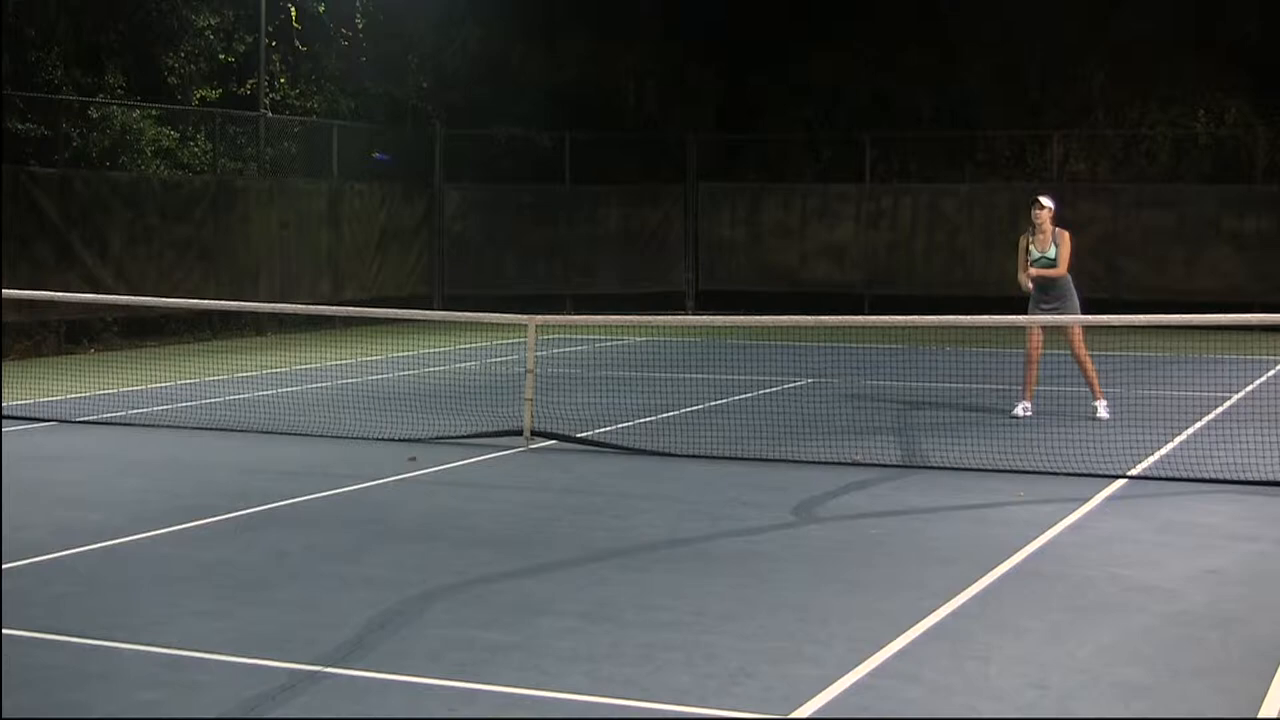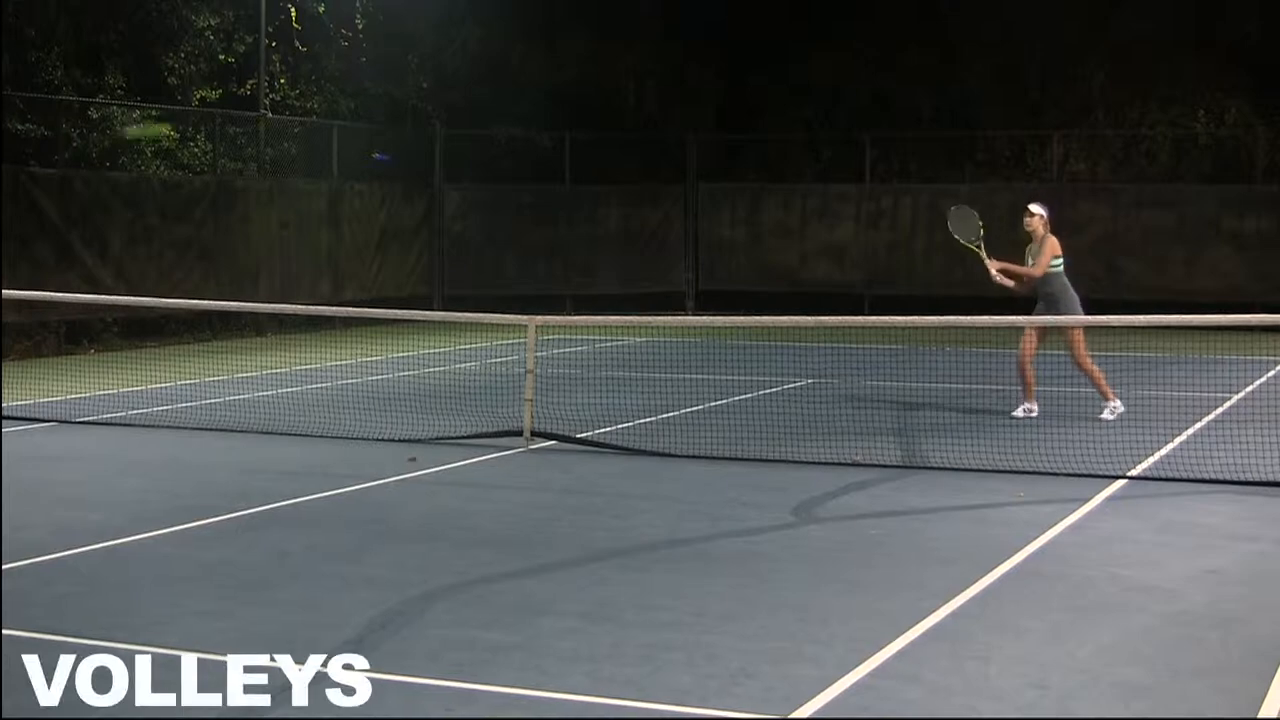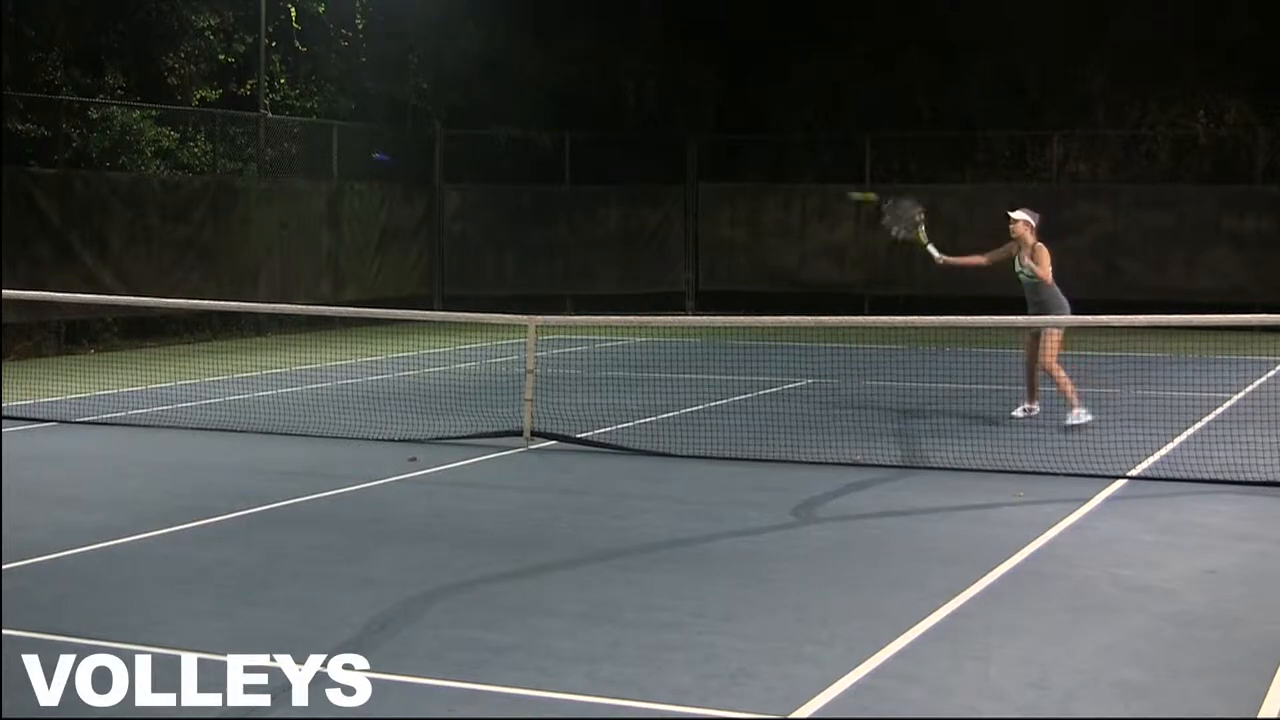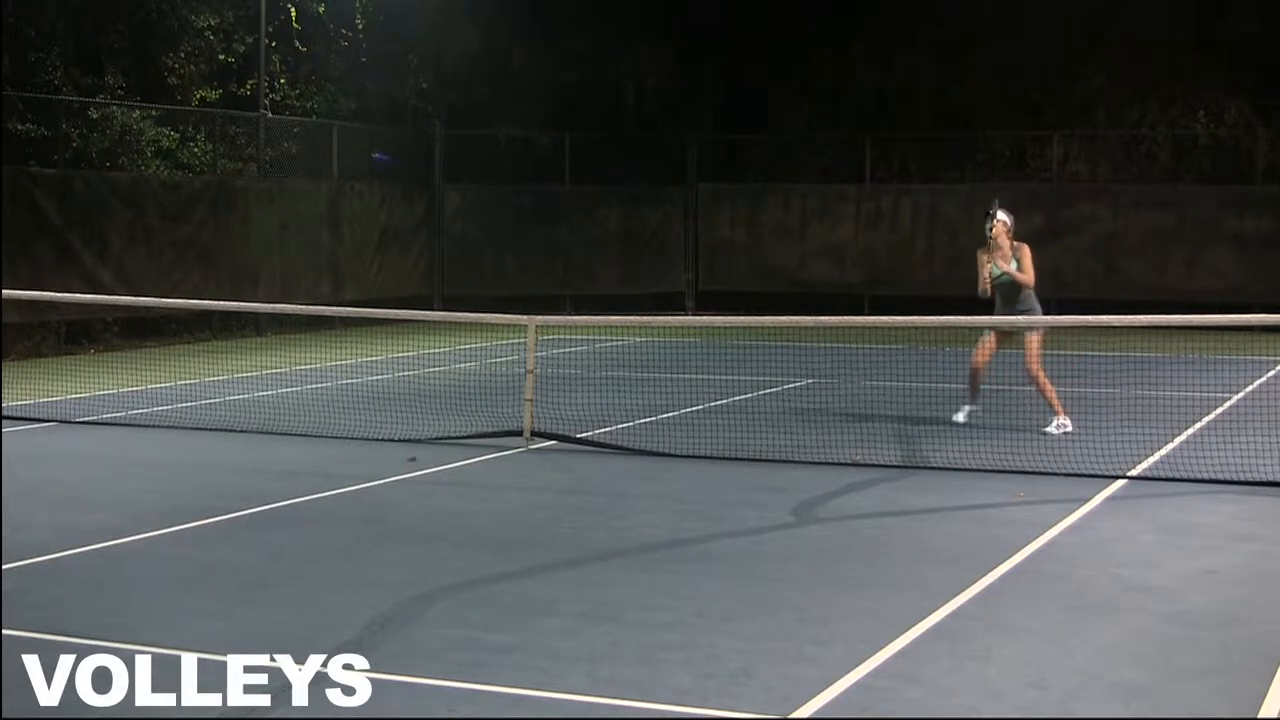
dt=0.5s
person 1, frame 1
left shoulder: (1062, 235)
right shoulder: (1025, 239)
left elbow: (1061, 270)
right elbow: (1022, 273)
left wrist: (1037, 271)
right wrist: (1024, 281)
left hip: (1064, 298)
right hip: (1039, 299)
left knee: (1079, 352)
right knee: (1032, 354)
left ankle: (1100, 401)
right ankle: (1026, 402)
person 1, frame 2
left shoulder: (1050, 241)
right shoulder: (1030, 248)
left elbow: (1037, 271)
right elbow: (1027, 285)
left wrist: (1002, 265)
right wrist: (1003, 279)
left hip: (1065, 304)
right hip: (1044, 305)
left knee: (1080, 359)
right knee: (1024, 356)
left ankle: (1112, 401)
right ankle: (1029, 404)
person 1, frame 3
left shoulder: (1039, 248)
right shoulder: (1014, 247)
left elbow: (1048, 280)
right elbow: (983, 260)
left wrist: (1034, 265)
right wrist: (947, 260)
left hip: (1055, 312)
right hip: (1036, 312)
left knee: (1048, 363)
right knee: (1030, 364)
left ankle: (1077, 409)
right ankle: (1031, 404)
person 1, frame 4
left shoulder: (1021, 249)
right shoulder: (984, 253)
left elbow: (1029, 282)
right elbow: (984, 292)
left wrist: (1008, 269)
right wrist: (984, 284)
left hip: (1028, 312)
right hip: (1003, 313)
left knee: (1033, 368)
right knee: (976, 363)
left ankle: (1062, 419)
right ankle: (971, 404)
